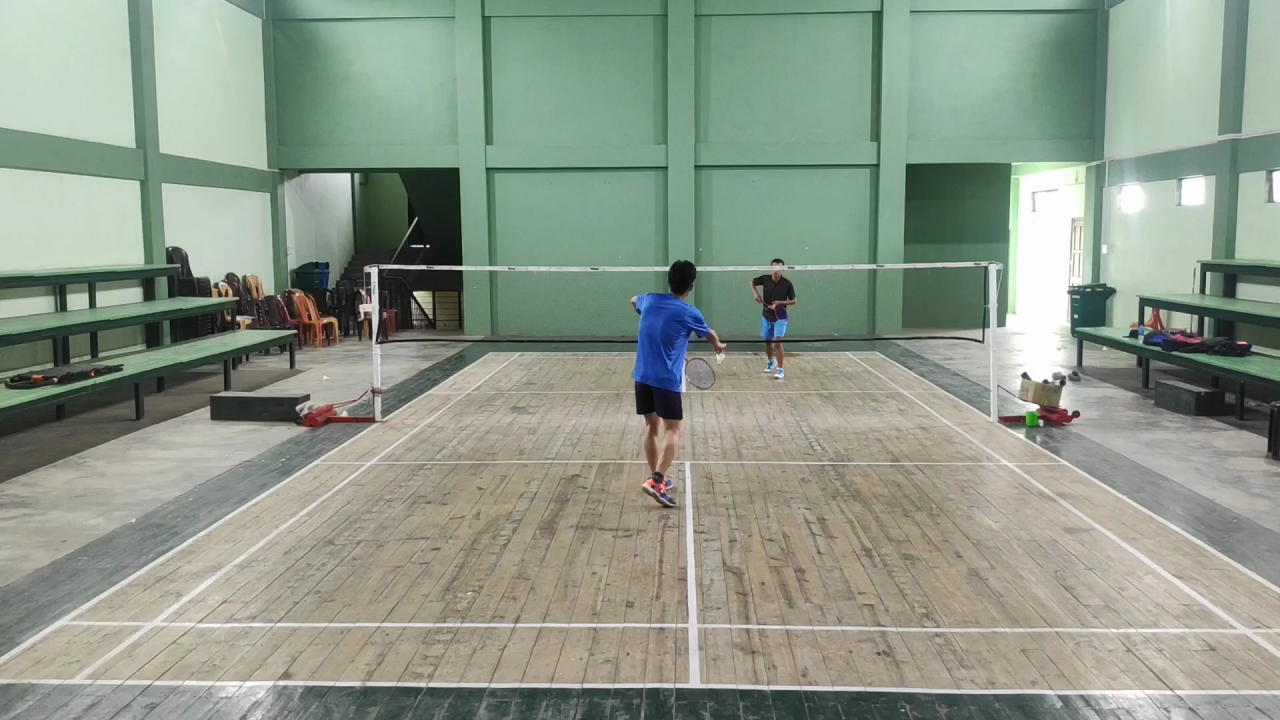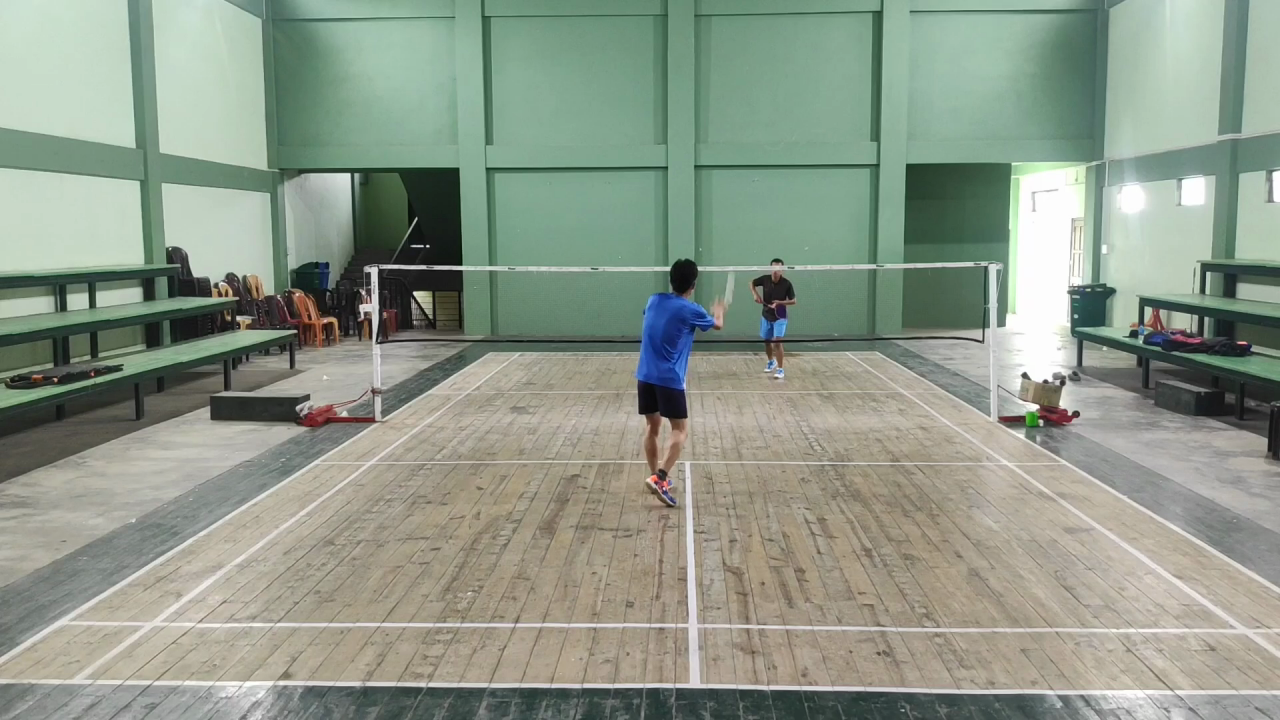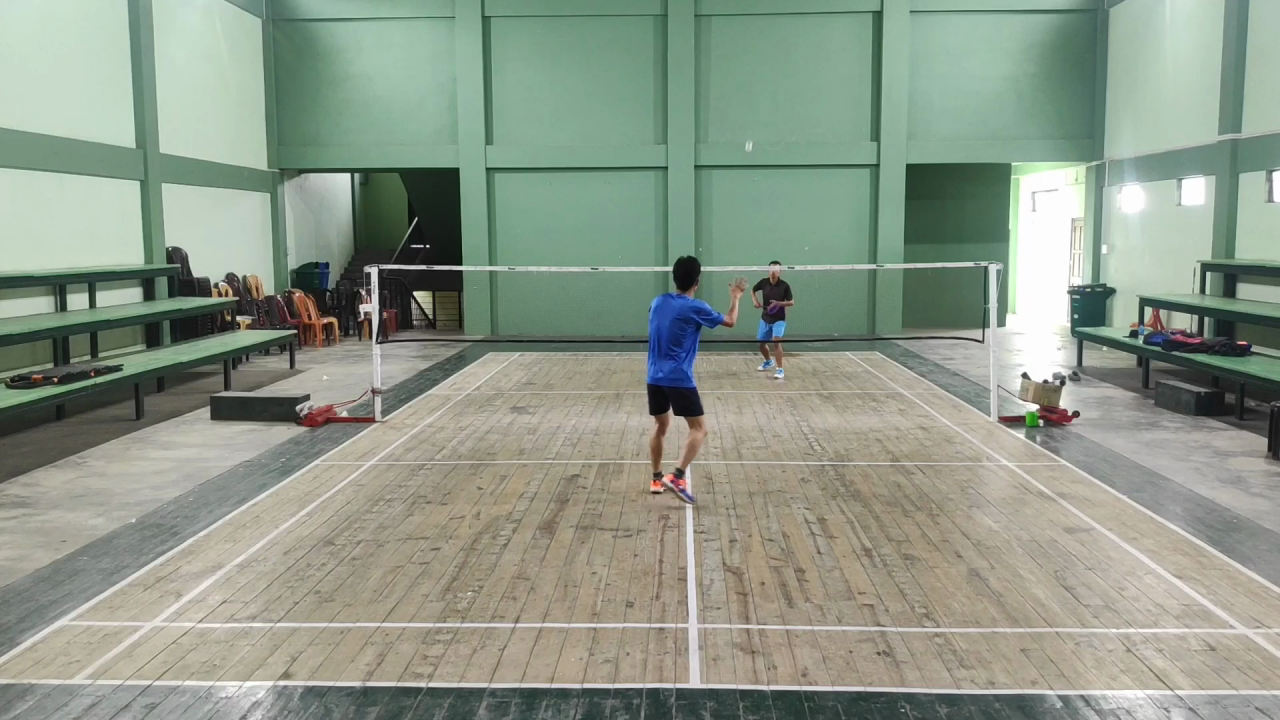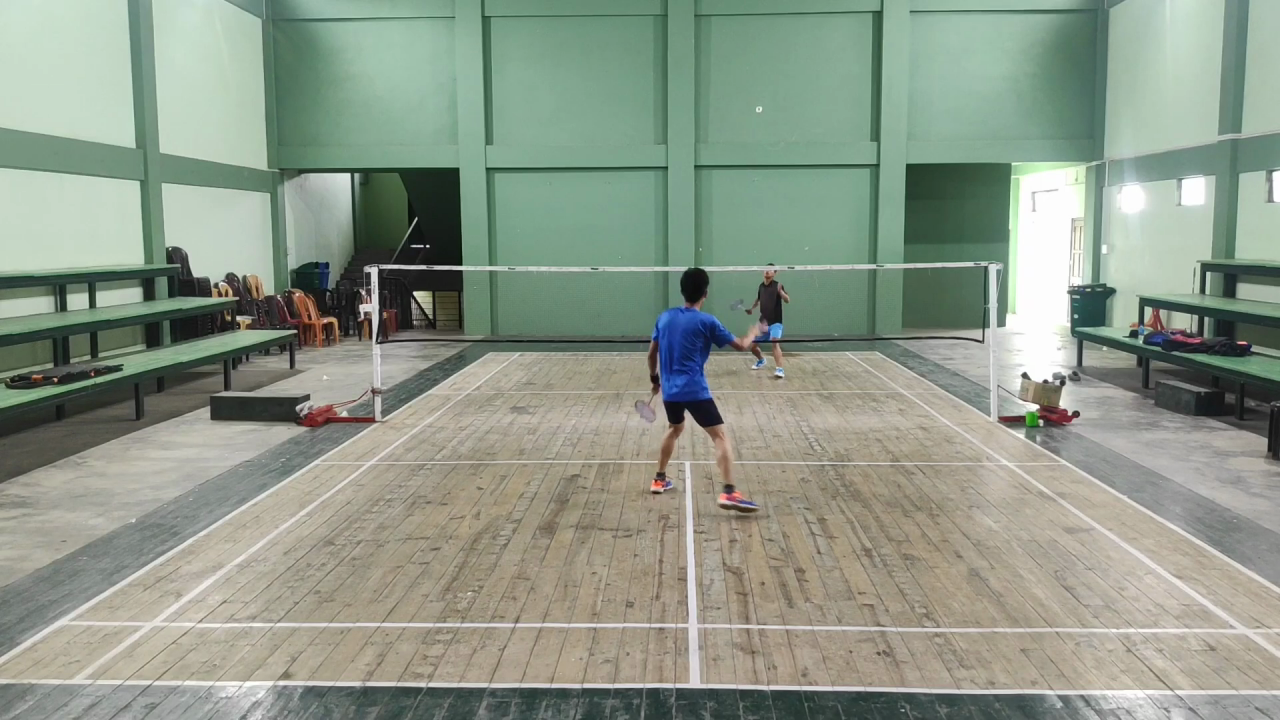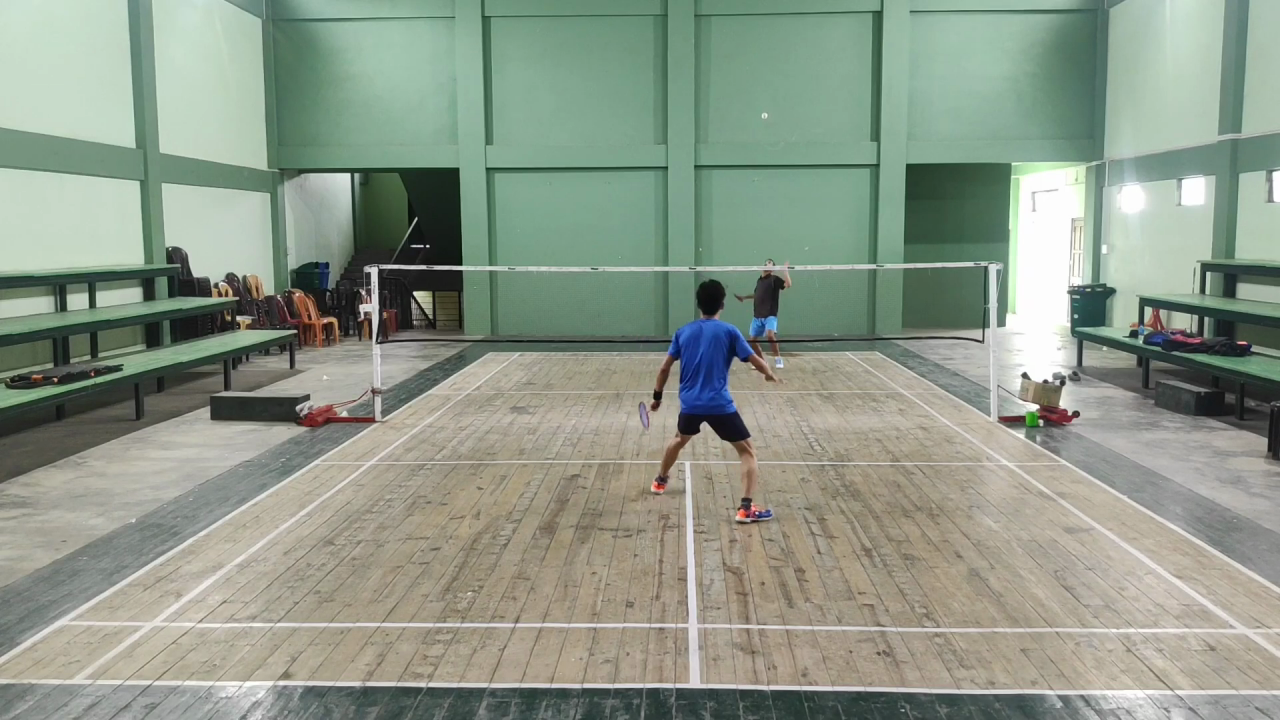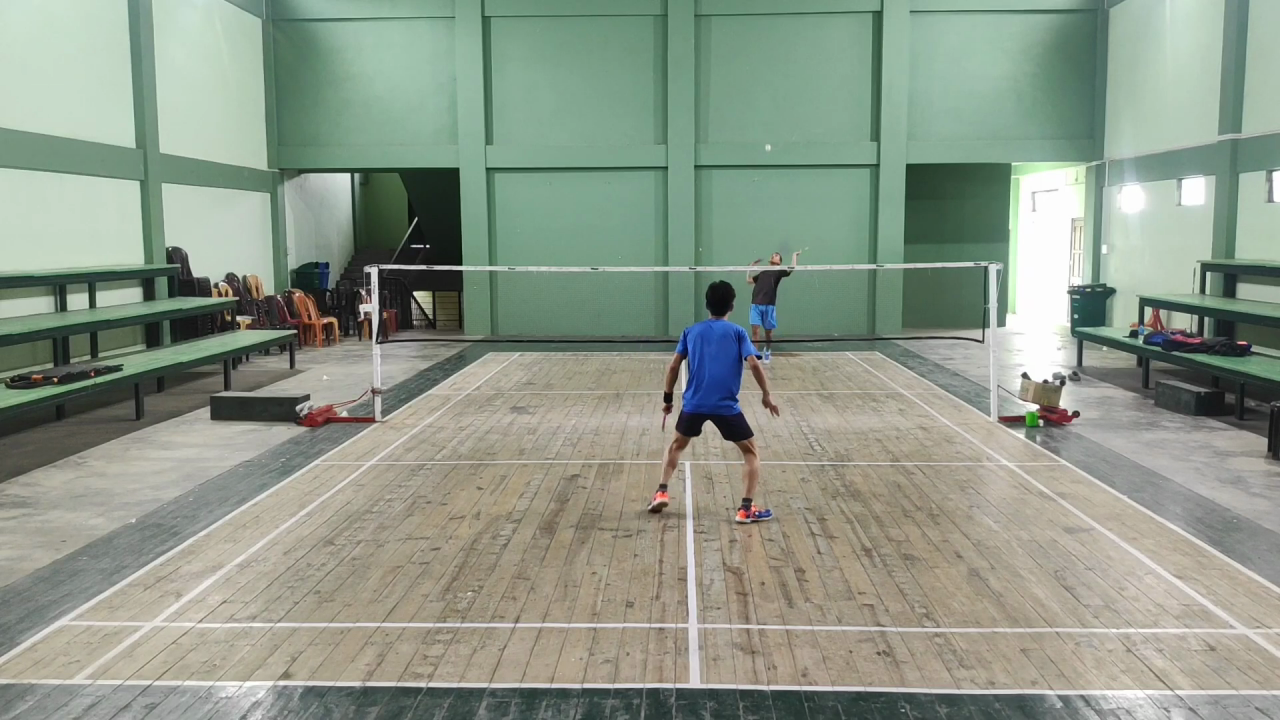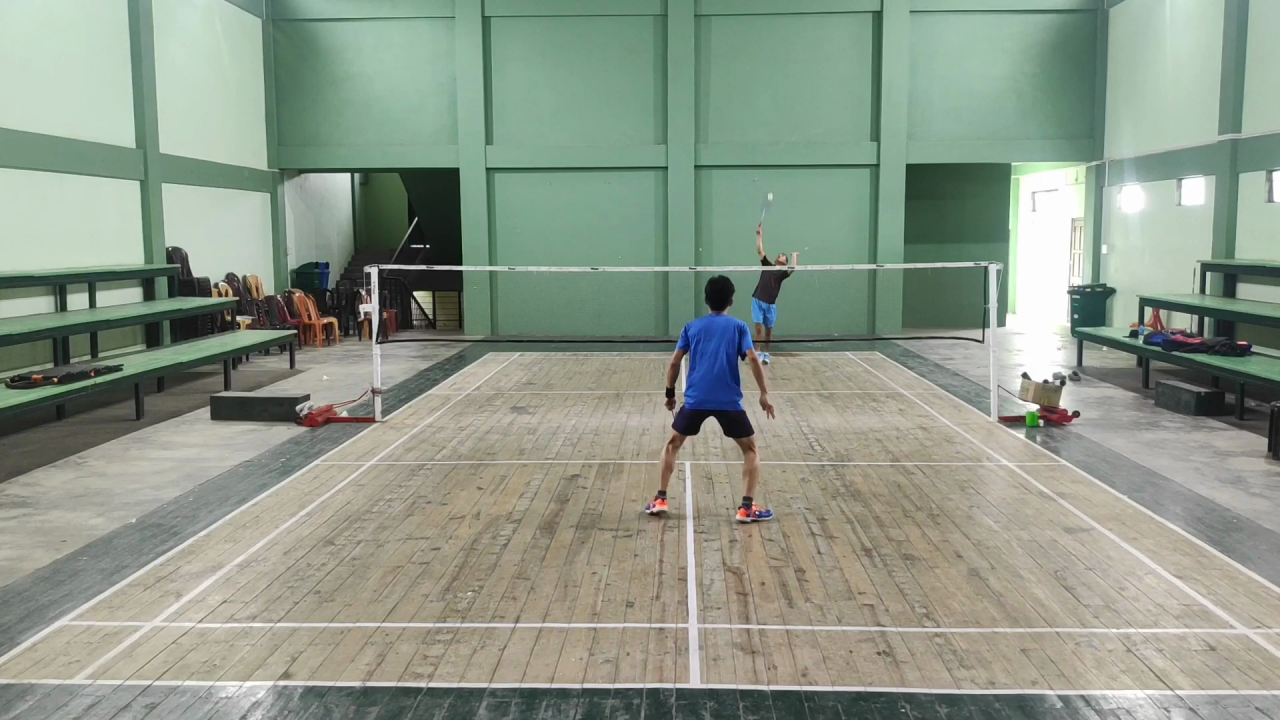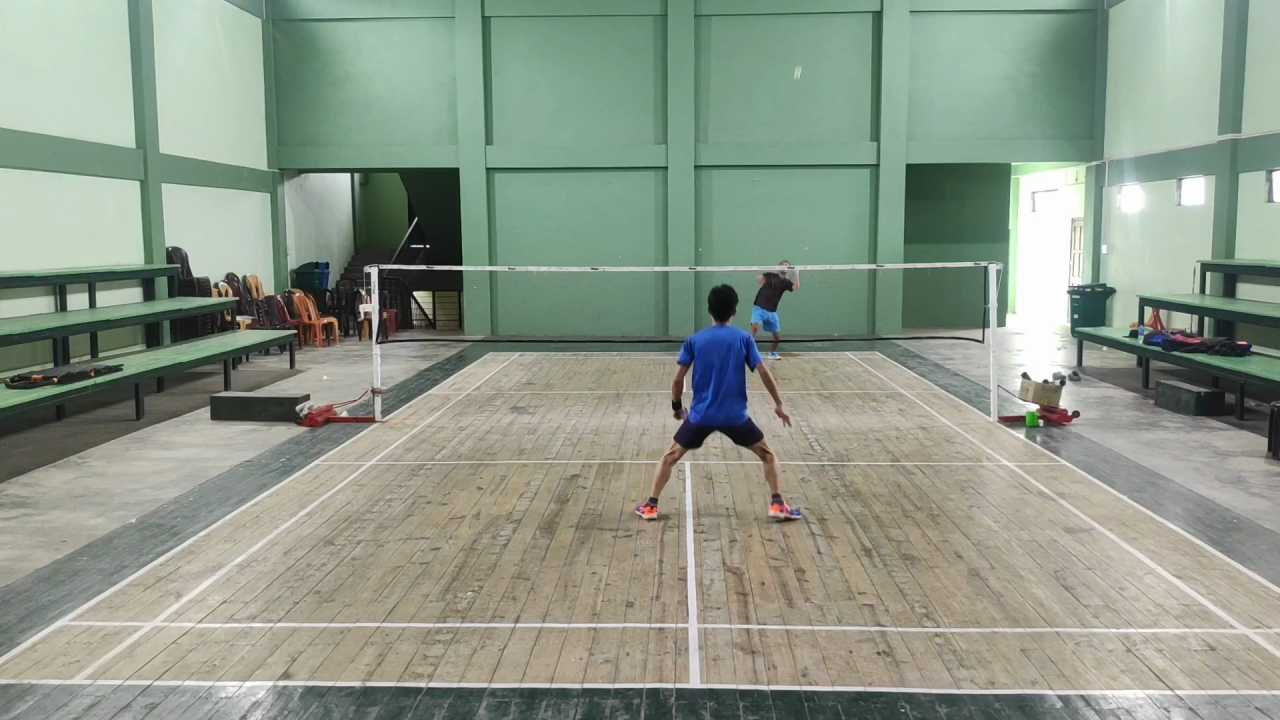
dt=0.2s
person 1, frame 1
left shoulder: (649, 300)
right shoulder: (689, 313)
left elbow: (633, 301)
right elbow: (710, 335)
right wrist: (719, 346)
left hip: (642, 376)
right hip: (666, 379)
left knee: (652, 426)
right knee: (673, 431)
left ankle: (657, 477)
right ankle: (657, 481)
person 1, frame 2
left shoulder: (654, 301)
right shoulder: (692, 311)
right elbow: (718, 324)
right wrist: (719, 309)
left hip: (645, 376)
right hip: (669, 379)
left knee: (653, 426)
right knee: (680, 430)
left ankle: (658, 476)
right ankle: (660, 478)
person 1, frame 3
left shoulder: (658, 302)
right shoulder: (697, 308)
right elbow: (730, 322)
right wrist: (736, 296)
left hip: (653, 377)
right hip: (679, 379)
left knee: (660, 426)
right knee: (698, 428)
left ankle: (658, 479)
right ankle: (677, 476)
person 1, frame 4
left shoulder: (664, 318)
right shoulder: (707, 322)
left elbow: (651, 354)
right elbow: (740, 346)
left wrist: (655, 380)
right wrist: (753, 333)
left hip: (670, 391)
right hip: (695, 391)
left knee: (674, 430)
right knee: (720, 438)
left ankle: (659, 479)
right ankle: (729, 493)
person 1, frame 5
left shoulder: (683, 332)
right shoulder: (730, 331)
left elbow: (665, 368)
right elbow: (757, 362)
left wrist: (657, 396)
right wrist: (770, 374)
left hip: (690, 404)
right hip: (720, 405)
left knee: (681, 439)
right knee: (747, 452)
left ankle: (660, 482)
right ankle: (746, 508)
person 1, frame 6
left shoulder: (691, 331)
right shoulder: (738, 332)
left elbow: (673, 367)
right elbow: (754, 364)
left wrist: (668, 398)
right wrist: (767, 396)
left hip: (694, 404)
right hip: (726, 406)
left knee: (676, 445)
right knee: (751, 452)
left ankle: (662, 494)
right ankle: (746, 508)
person 1, frame 7
left shoulder: (691, 327)
right shoulder: (738, 327)
left elbow: (674, 363)
right elbow: (753, 359)
left wrist: (670, 394)
right wrist: (764, 394)
left hip: (695, 401)
right hip: (729, 402)
left knee: (673, 445)
right knee: (750, 450)
left ankle: (661, 499)
right ankle: (746, 507)
person 1, frame 8
left shoulder: (695, 340)
right shoulder: (745, 339)
left elbow: (678, 378)
right elbow: (764, 373)
left wrist: (676, 405)
right wrist: (779, 404)
left hip: (701, 416)
right hip: (735, 416)
left knee: (671, 456)
right knee: (767, 454)
left ankle: (651, 505)
right ankle: (777, 505)
